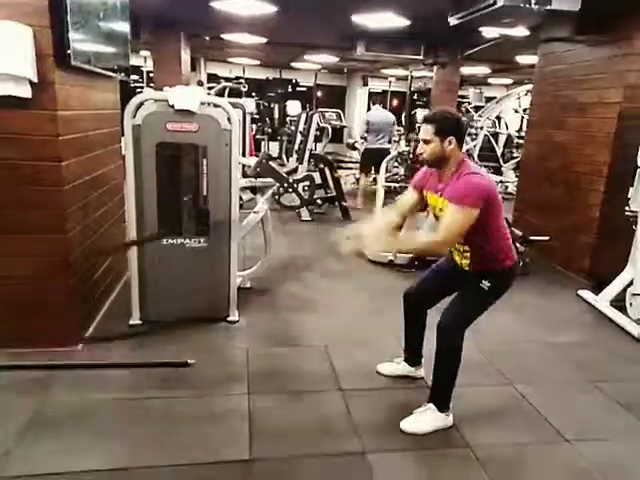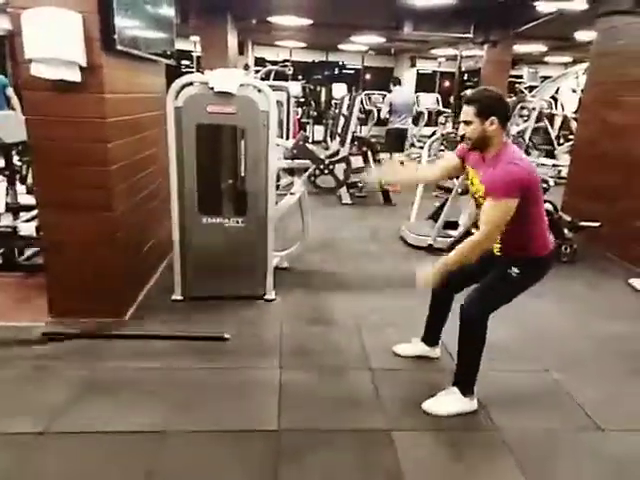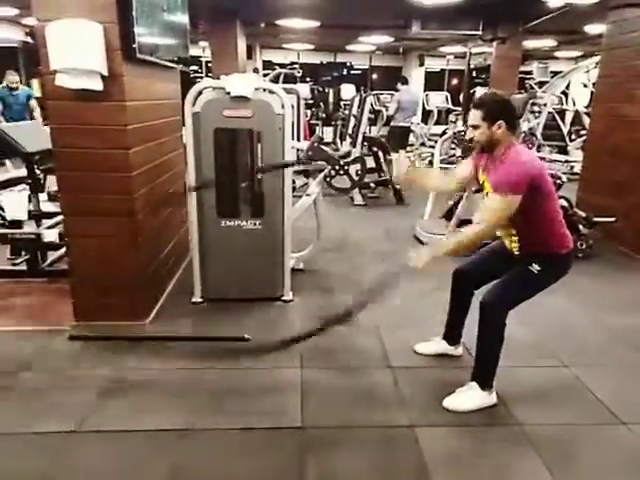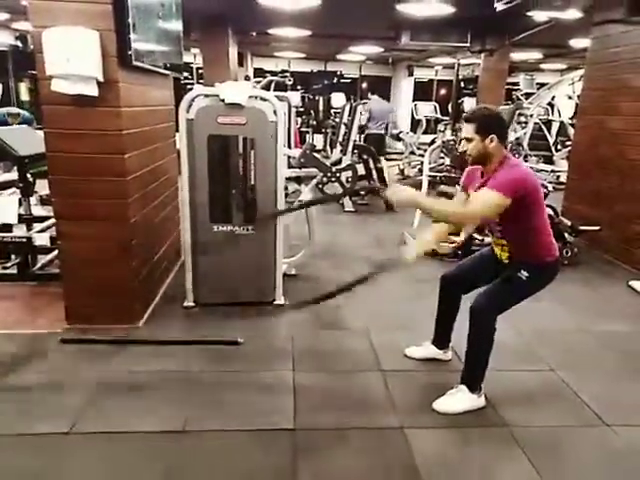
dt=1s
person 1, frame 1
left shoulder: (470, 184)
right shoulder: (429, 174)
left elbow: (443, 240)
right elbow: (398, 211)
left wrist: (388, 241)
right wrist: (363, 232)
left hip: (494, 269)
right hip: (462, 257)
left knee: (450, 325)
right knee: (417, 295)
left ankle: (439, 409)
right ankle: (412, 362)
person 1, frame 2
left shoulder: (509, 172)
right shoulder: (473, 151)
left elbow: (484, 236)
right elbow: (431, 173)
left wrist: (439, 268)
right wrist: (386, 174)
left hip: (529, 257)
right hip: (499, 246)
left knee: (473, 310)
right knee: (443, 282)
left ankle: (463, 394)
right ankle: (429, 344)
person 1, frame 3
left shoulder: (518, 168)
right shoulder: (485, 154)
left elbow: (485, 228)
right elbow: (451, 183)
left wrist: (433, 252)
right wrist: (415, 174)
left hip: (550, 254)
right hip: (517, 243)
left knee: (493, 302)
right knee: (464, 276)
left ankle: (483, 389)
right ankle: (451, 342)
person 1, frame 4
left shoulder: (513, 177)
right shoulder: (476, 170)
left elbow: (468, 217)
right elbow: (456, 212)
left wrist: (414, 198)
right wrist: (423, 243)
left hip: (537, 263)
right hip: (504, 251)
left knee: (483, 309)
right knee: (451, 281)
left ankle: (471, 391)
right ankle: (440, 346)
